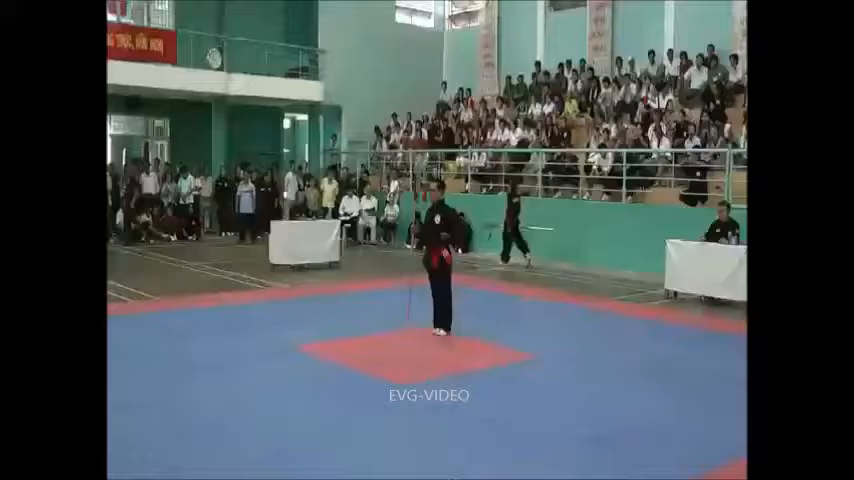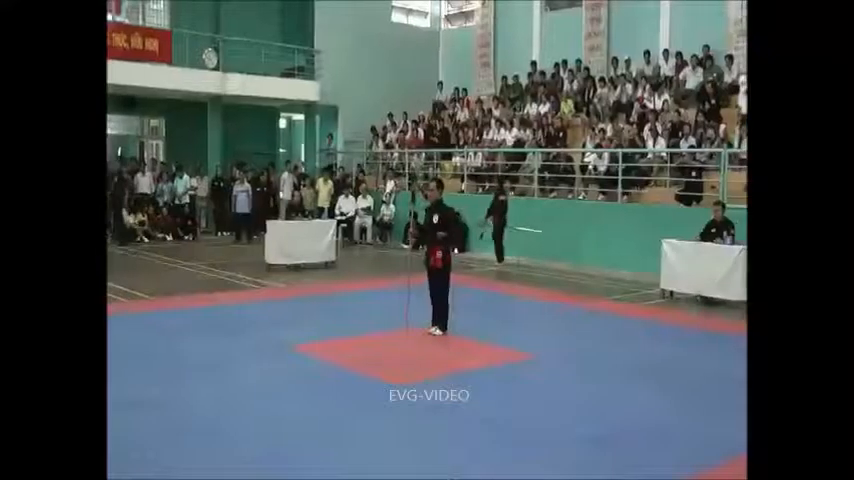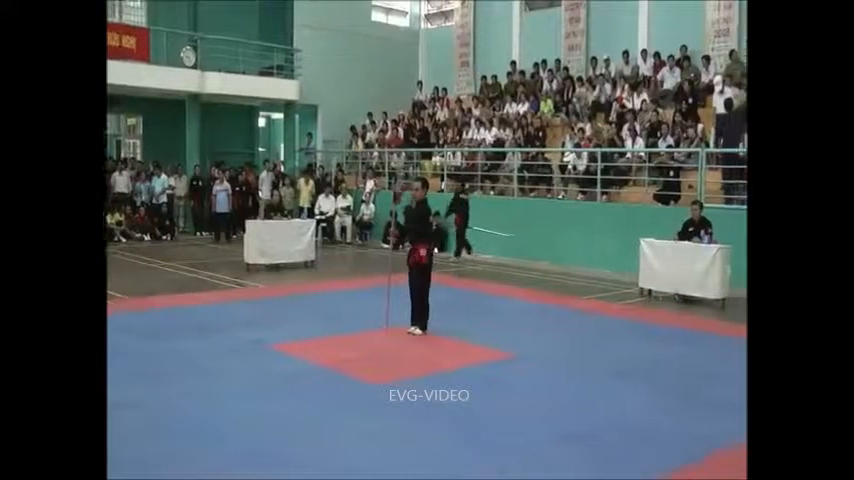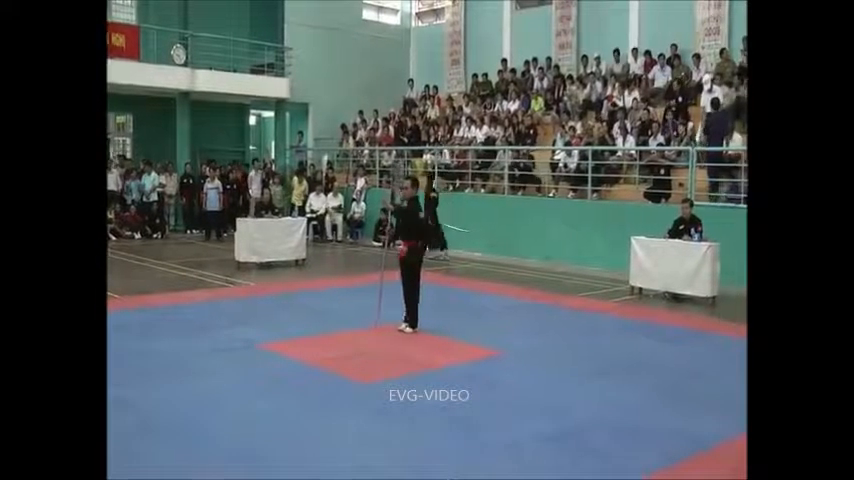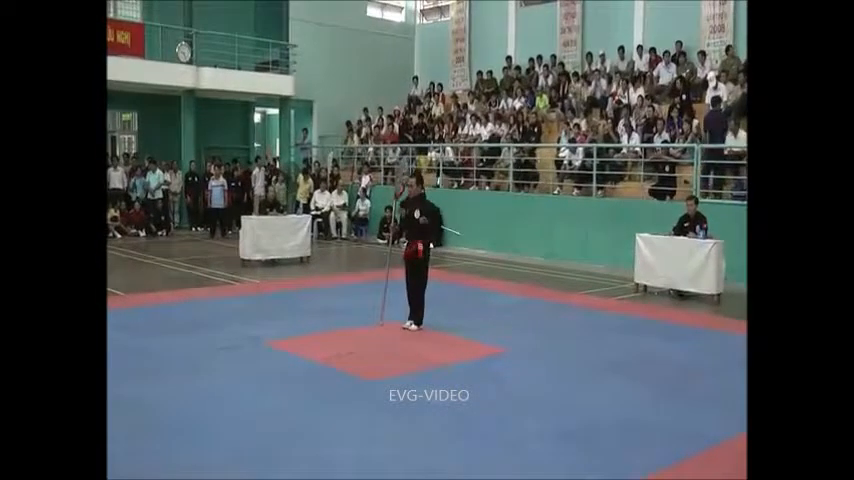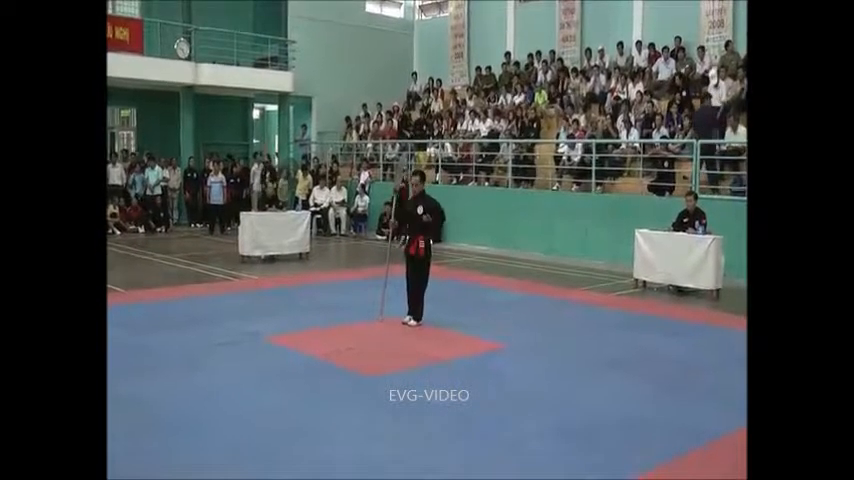
dt=0.4s
person 1, frame 1
left shoulder: (449, 212)
right shoulder: (430, 211)
left elbow: (457, 234)
left wrist: (448, 236)
right wrist: (418, 234)
left hip: (442, 255)
right hip: (430, 253)
left knee: (444, 290)
right knee: (435, 290)
left ankle: (445, 326)
right ankle: (438, 324)
person 1, frame 2
left shoulder: (447, 211)
right shoulder: (429, 210)
left elbow: (455, 235)
left wrist: (445, 235)
right wrist: (417, 234)
left hip: (441, 254)
right hip: (431, 253)
left knee: (441, 290)
right knee: (434, 290)
left ankle: (441, 325)
right ankle: (436, 323)
person 1, frame 3
left shoulder: (424, 209)
right shoulder: (416, 209)
left elbow: (412, 224)
right elbow: (409, 228)
right wrist: (398, 234)
left hip: (423, 252)
right hip: (415, 251)
left knee: (421, 289)
right knee: (415, 289)
left ankle: (421, 325)
right ankle: (416, 322)
person 1, frame 4
left shoulder: (414, 207)
right shoulder: (408, 207)
left wrist: (393, 208)
right wrist: (393, 233)
left hip: (413, 250)
right hip: (409, 248)
left knee: (411, 286)
right knee: (407, 286)
left ankle: (412, 323)
right ankle: (408, 320)
person 1, frame 5
left shoulder: (427, 206)
right shoulder: (408, 205)
left elbow: (437, 222)
left wrist: (426, 222)
left hip: (421, 248)
right hip: (410, 247)
left knee: (418, 285)
right knee: (410, 284)
left ankle: (417, 321)
right ankle: (412, 317)
person 1, frame 6
left shoulder: (430, 202)
right shoulder: (409, 202)
left elbow: (441, 217)
left wrist: (430, 220)
right wrist: (397, 224)
left hip: (423, 244)
right hip: (411, 243)
left knee: (420, 281)
right knee: (411, 280)
left ankle: (417, 316)
right ankle: (412, 313)
